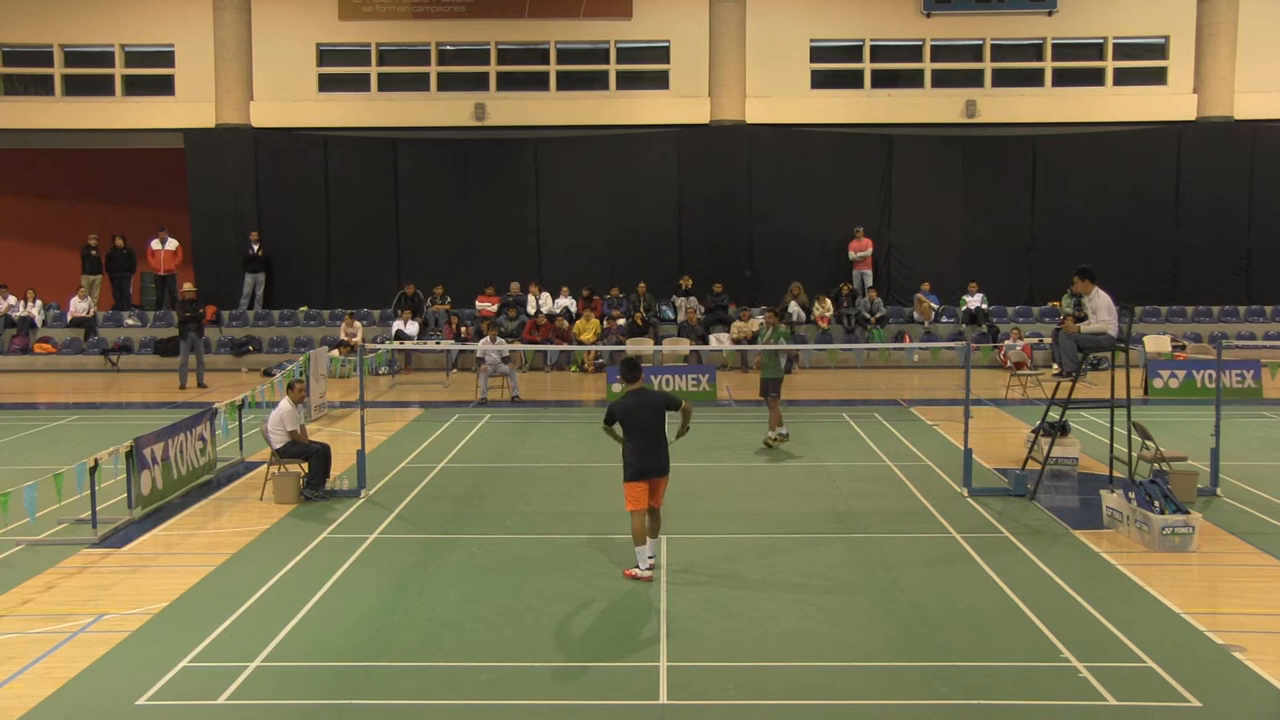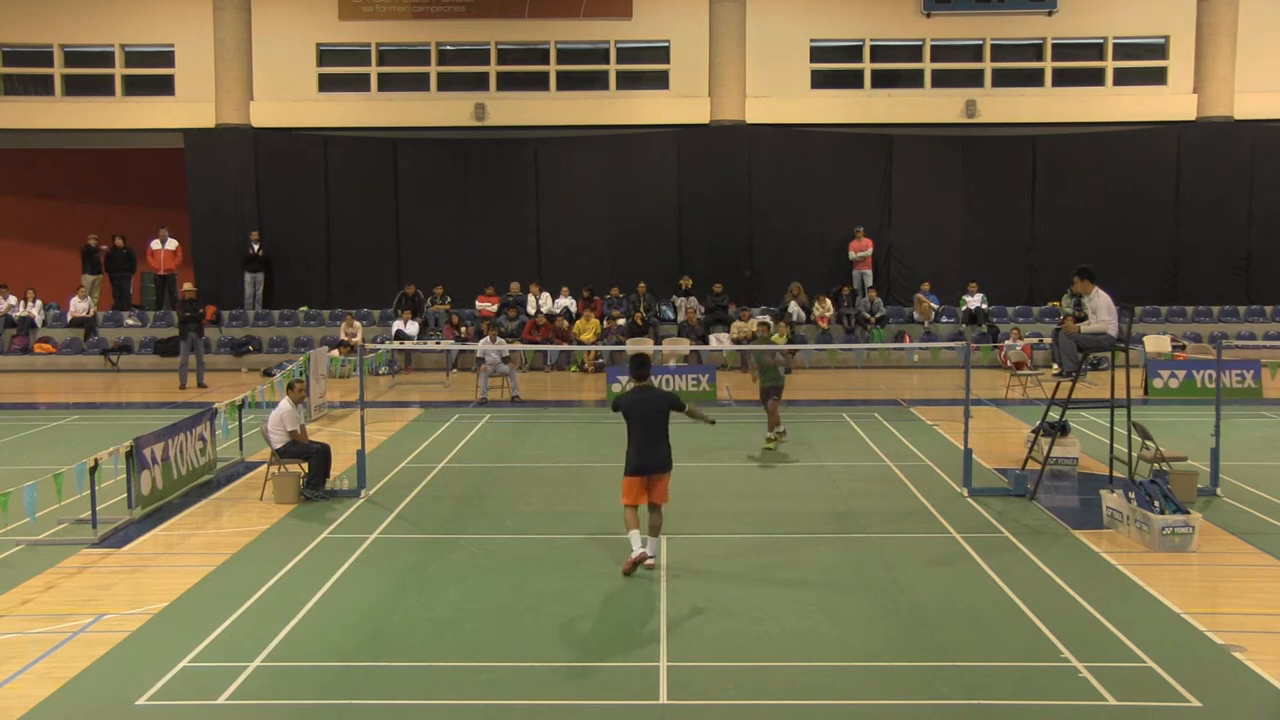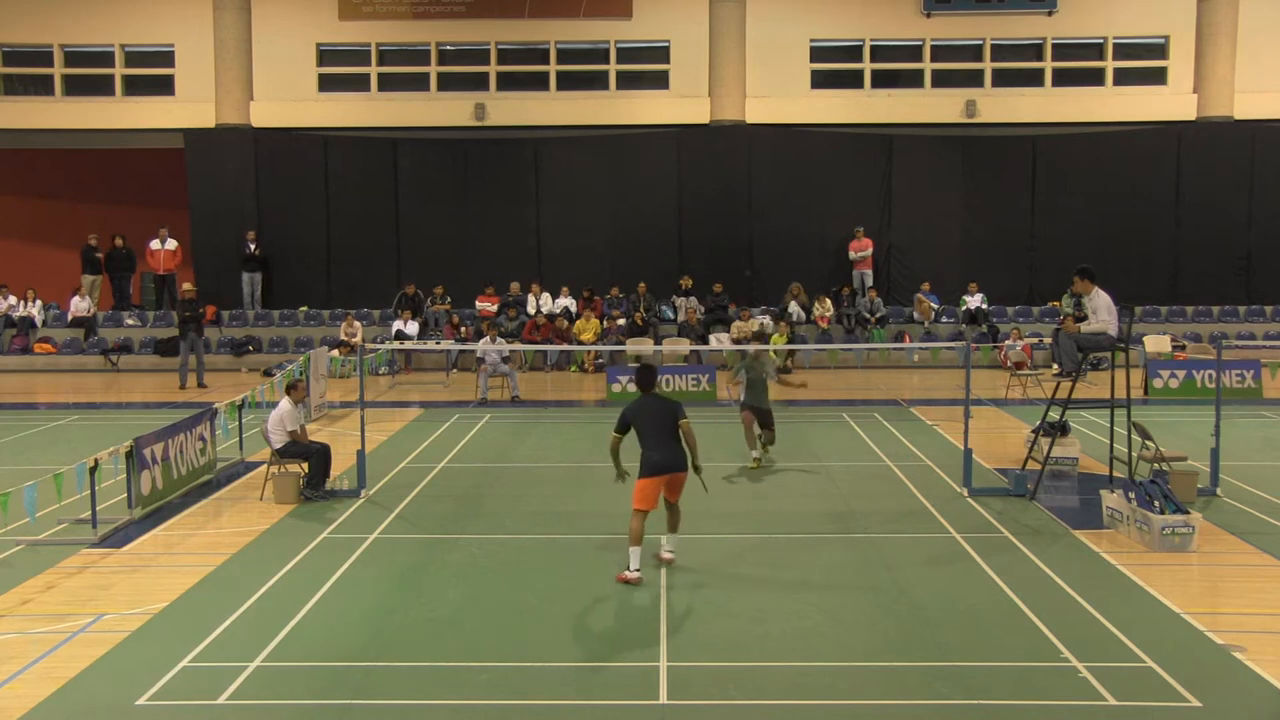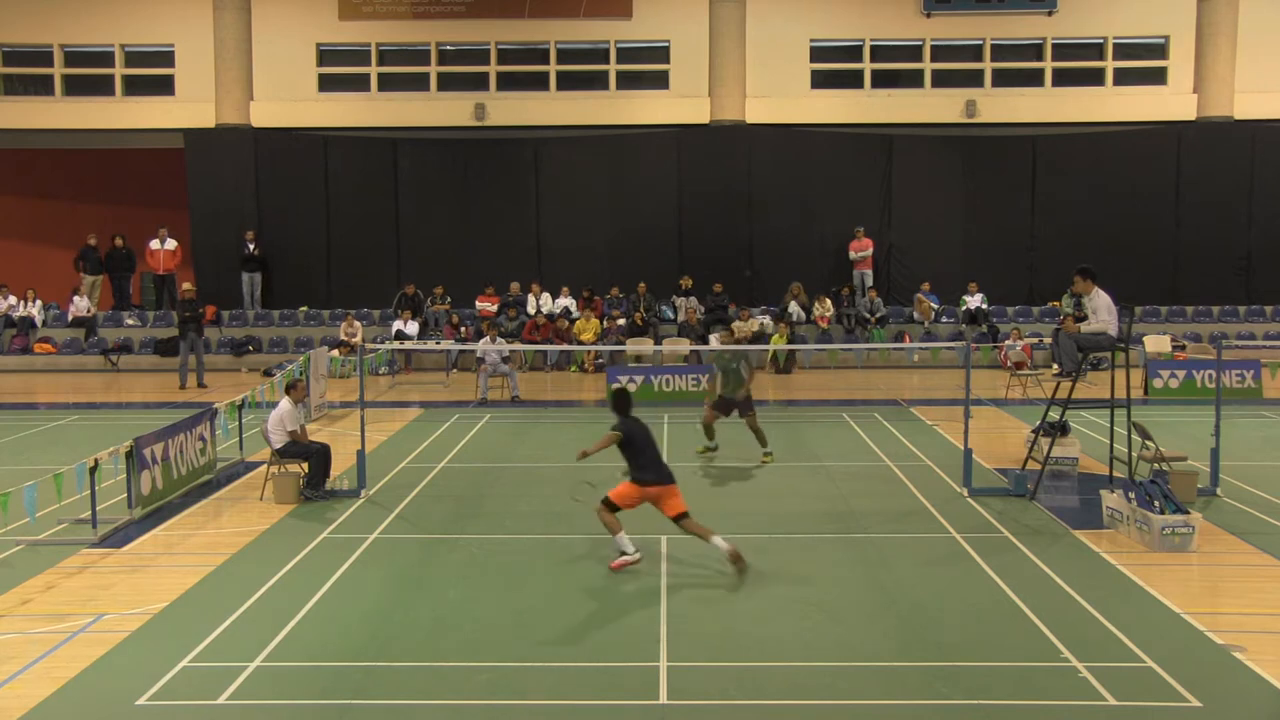
dt=0.5s
person 1, frame 1
left shoulder: (617, 406)
right shoulder: (659, 397)
left elbow: (607, 428)
right elbow: (687, 408)
right wrist: (683, 427)
left hip: (635, 468)
right hip: (660, 465)
left knee: (638, 515)
right knee: (654, 510)
left ankle: (643, 568)
right ankle: (650, 556)
person 1, frame 2
left shoulder: (624, 399)
right shoulder: (666, 397)
left elbow: (613, 407)
right elbow: (690, 411)
right wrist: (708, 419)
left hip: (636, 463)
right hip: (661, 462)
left knee: (630, 507)
right knee: (655, 508)
left ankle: (637, 549)
right ankle: (650, 555)
person 1, frame 3
left shoulder: (630, 410)
right shoulder: (673, 405)
left elbow: (614, 444)
right elbow: (687, 430)
left wrist: (618, 468)
right wrist: (695, 460)
left hip: (652, 465)
right hip: (678, 463)
left knee: (638, 515)
right knee: (672, 504)
left ankle: (633, 570)
right ankle: (669, 551)
person 1, frame 4
left shoulder: (621, 426)
right shoulder: (638, 424)
left elbow: (611, 438)
left wrist: (590, 451)
left hip: (642, 483)
right hip: (665, 480)
left knee: (603, 510)
right knee: (687, 523)
left ankle: (629, 552)
right ankle: (728, 550)
